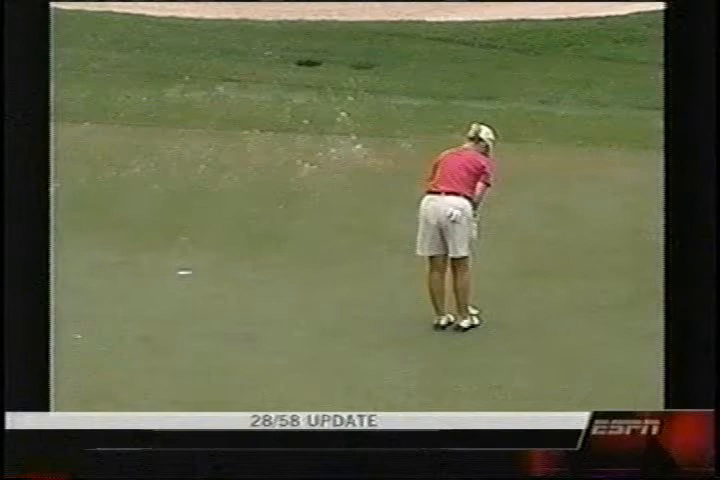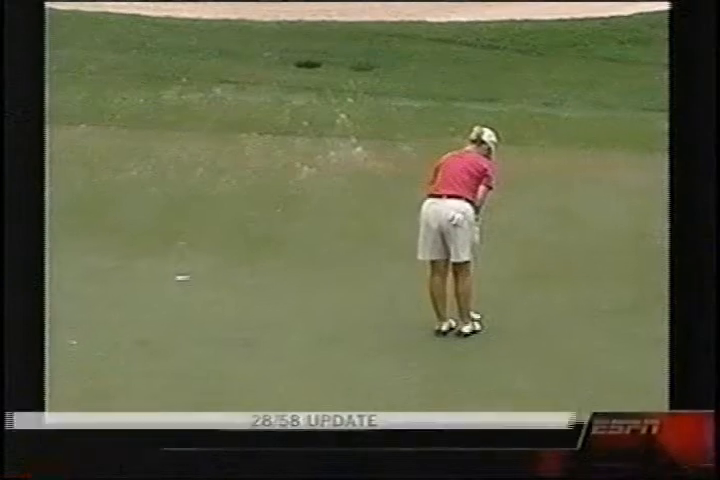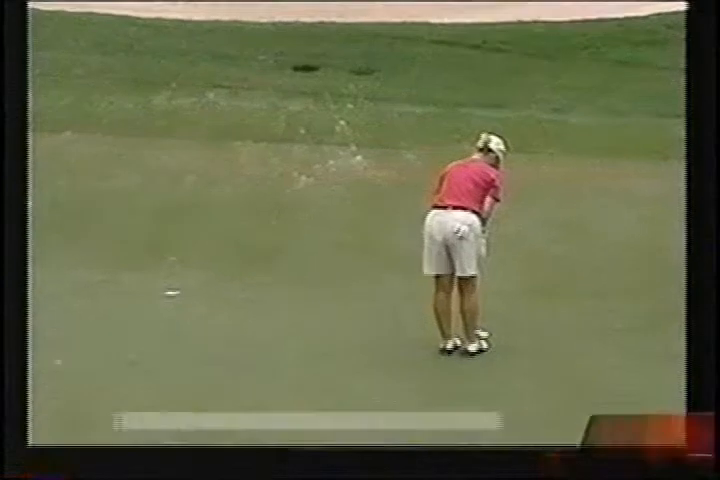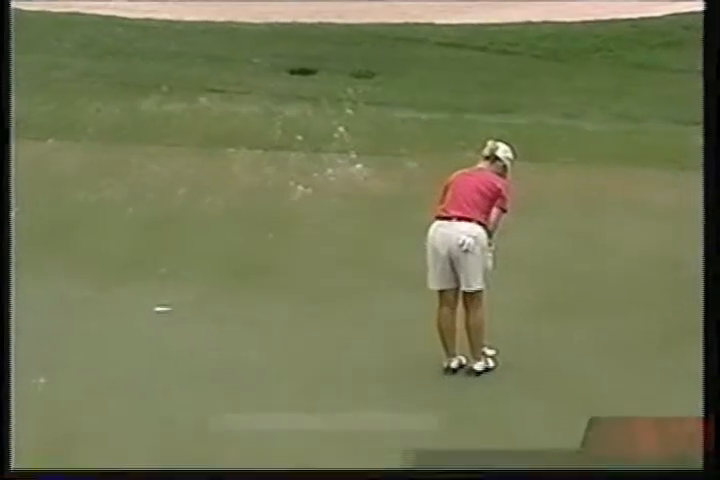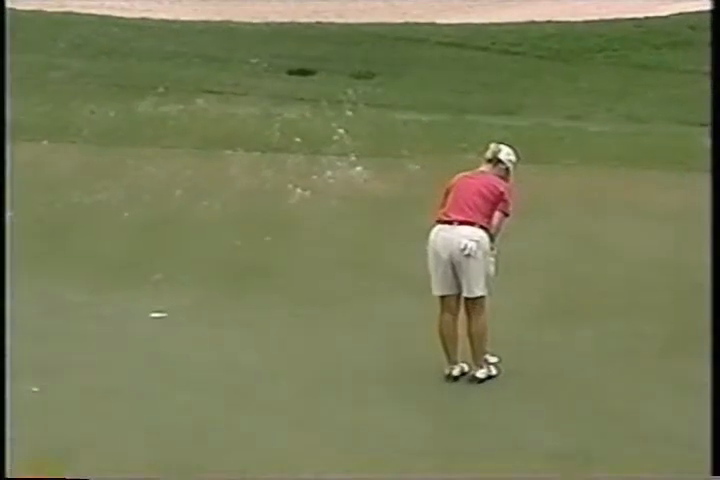
dt=0.2s
person 1, frame 1
left shoulder: (444, 155)
right shoulder: (484, 162)
right elbow: (477, 196)
right wrist: (471, 215)
left hip: (430, 204)
right hip: (457, 207)
left knee: (436, 267)
right knee: (461, 267)
left ankle: (440, 316)
right ankle: (464, 318)
person 1, frame 2
left shoulder: (446, 158)
right shoulder: (486, 165)
right elbow: (479, 199)
right wrist: (474, 218)
left hip: (431, 208)
right hip: (458, 211)
left knee: (437, 271)
right knee: (462, 272)
left ankle: (442, 322)
right ankle: (465, 323)
person 1, frame 3
left shoulder: (451, 167)
right shoulder: (493, 175)
right elbow: (486, 211)
right wrist: (480, 231)
left hip: (436, 219)
right hip: (464, 223)
left knee: (442, 287)
right knee: (468, 287)
left ankle: (447, 340)
right ankle: (472, 341)
person 1, frame 4
left shoulder: (456, 176)
right shoulder: (500, 184)
right elbow: (492, 223)
right wrist: (486, 243)
left hip: (439, 231)
right hip: (469, 235)
left knee: (446, 302)
right knee: (474, 304)
left ankle: (451, 358)
right ankle: (477, 360)
person 1, frame 5
left shoulder: (457, 179)
right shoulder: (502, 187)
right elbow: (495, 226)
right wrist: (488, 248)
left hip: (440, 235)
right hip: (471, 238)
left knee: (448, 308)
right knee: (476, 309)
left ankle: (453, 366)
right ankle: (480, 367)
